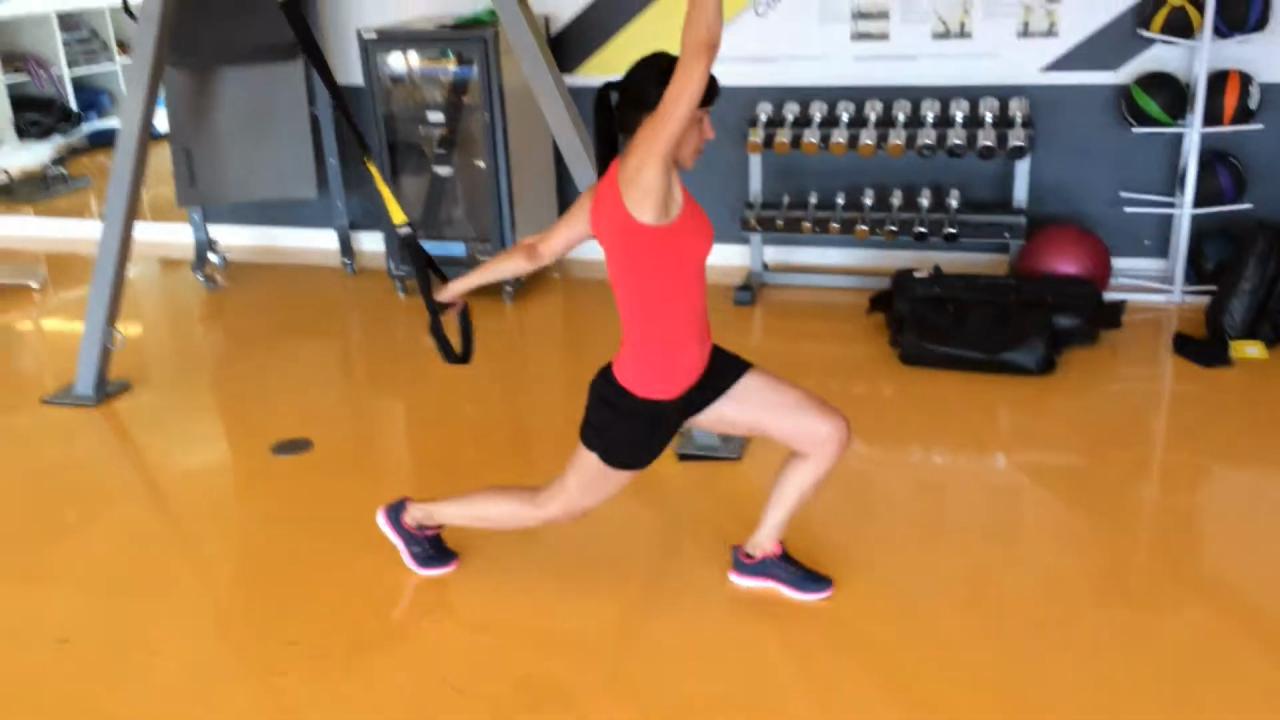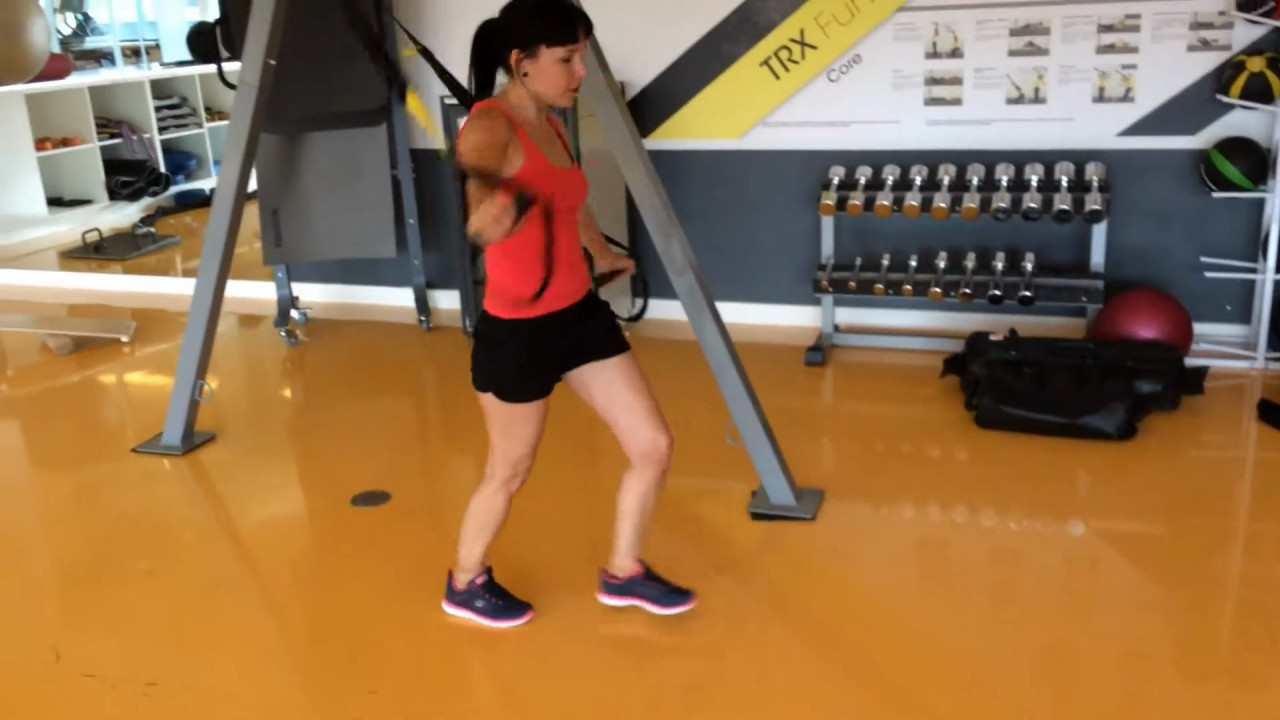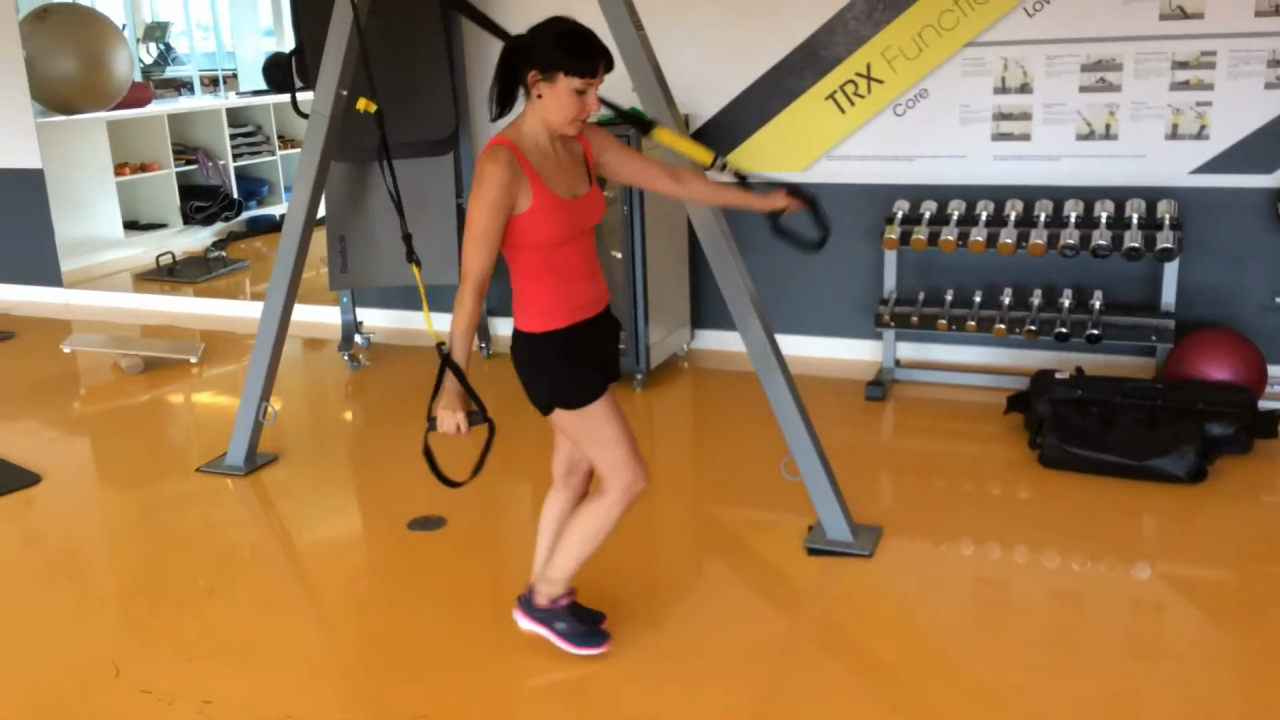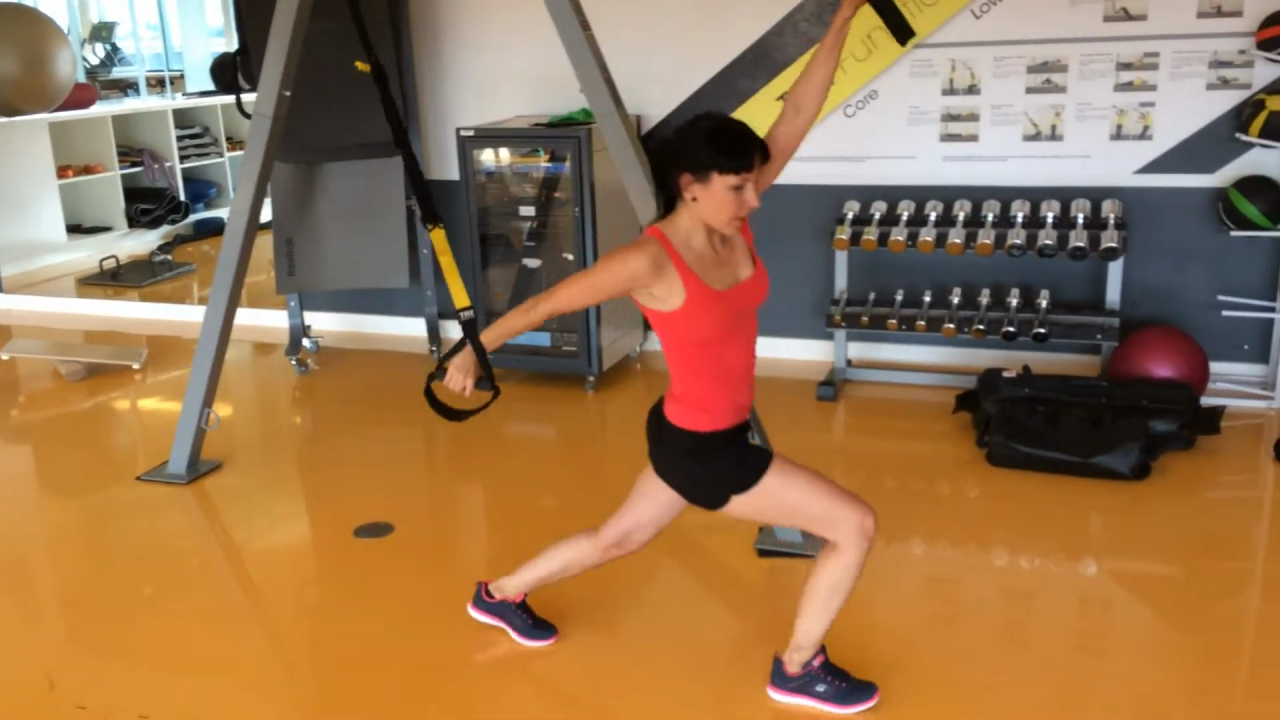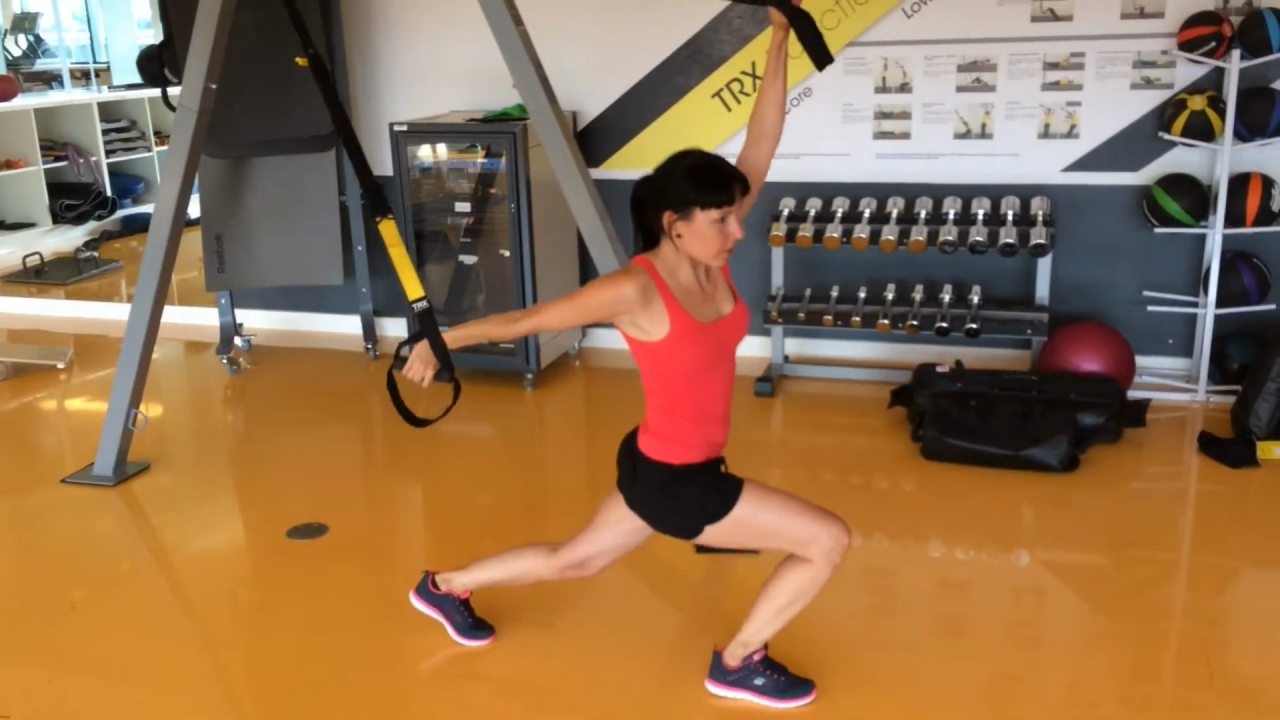
dt=0.7s
person 1, frame 1
left shoulder: (614, 190)
right shoulder: (642, 173)
left elbow: (534, 250)
right elbow: (698, 53)
left wrist: (461, 284)
left hip: (693, 369)
right hip: (644, 396)
left knee: (826, 433)
right knee: (559, 504)
left ankle: (759, 553)
right ankle: (413, 518)
person 1, frame 2
left shoulder: (549, 126)
right shoulder: (489, 128)
right elbow: (477, 179)
left wrist: (602, 252)
right wrist: (490, 203)
left hip: (580, 315)
right hip: (517, 331)
left knee: (654, 445)
right knee: (509, 473)
left ankle: (624, 571)
right ankle: (466, 584)
person 1, frame 3
left shoulder: (582, 141)
right shoulder: (502, 166)
left elbow: (666, 178)
right elbow: (472, 282)
left wrist: (753, 199)
right wrist: (454, 384)
left hip: (595, 331)
right hip: (551, 348)
left knee: (575, 474)
right knee: (628, 481)
left ankle: (539, 593)
right ankle: (546, 598)
person 1, frame 4
left shoulder: (730, 217)
right shoulder: (648, 262)
left elbow: (800, 113)
right elbow: (545, 304)
right wrist: (472, 353)
left hip: (711, 432)
right hip: (699, 446)
left knee: (618, 537)
right knee: (854, 525)
left ankle: (499, 596)
person 1, frame 5
left shoulder: (707, 258)
right shoulder: (634, 290)
left elbow: (761, 147)
right elbow: (523, 319)
right wrist: (436, 344)
left hip: (678, 464)
right hip: (673, 477)
left knee: (577, 559)
right knee: (826, 539)
left ankle: (442, 588)
right ankle: (737, 662)
